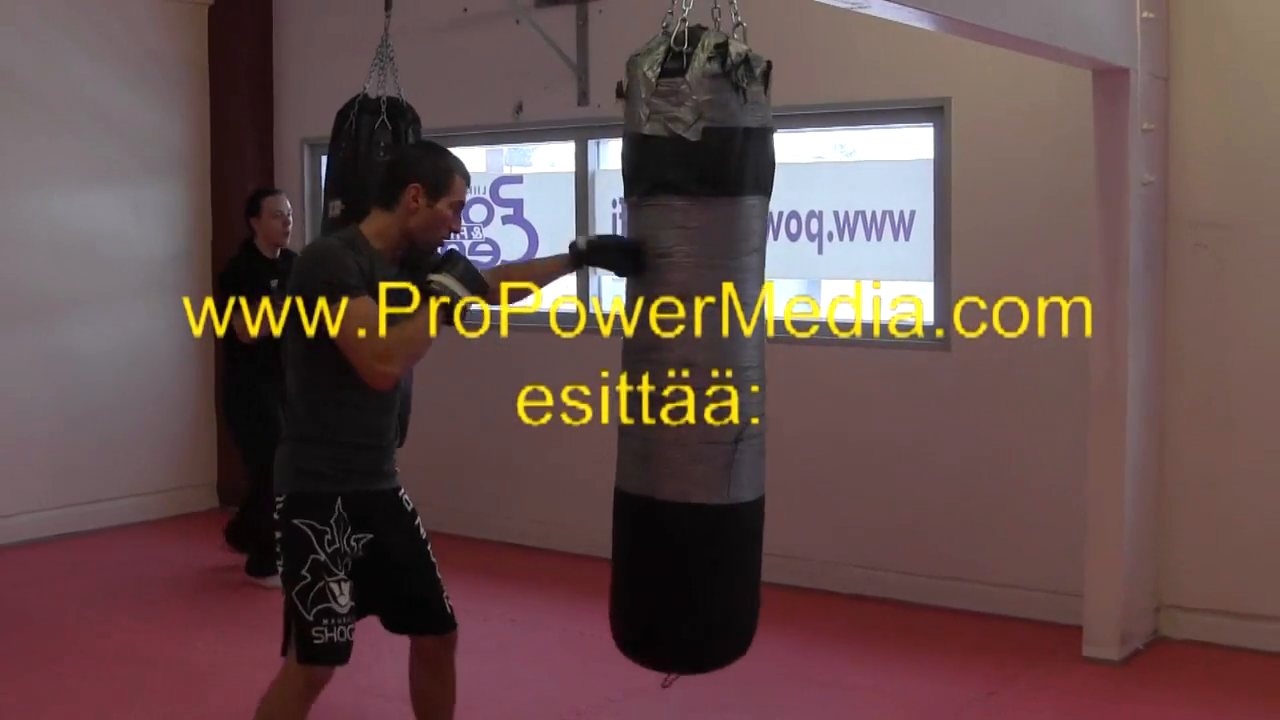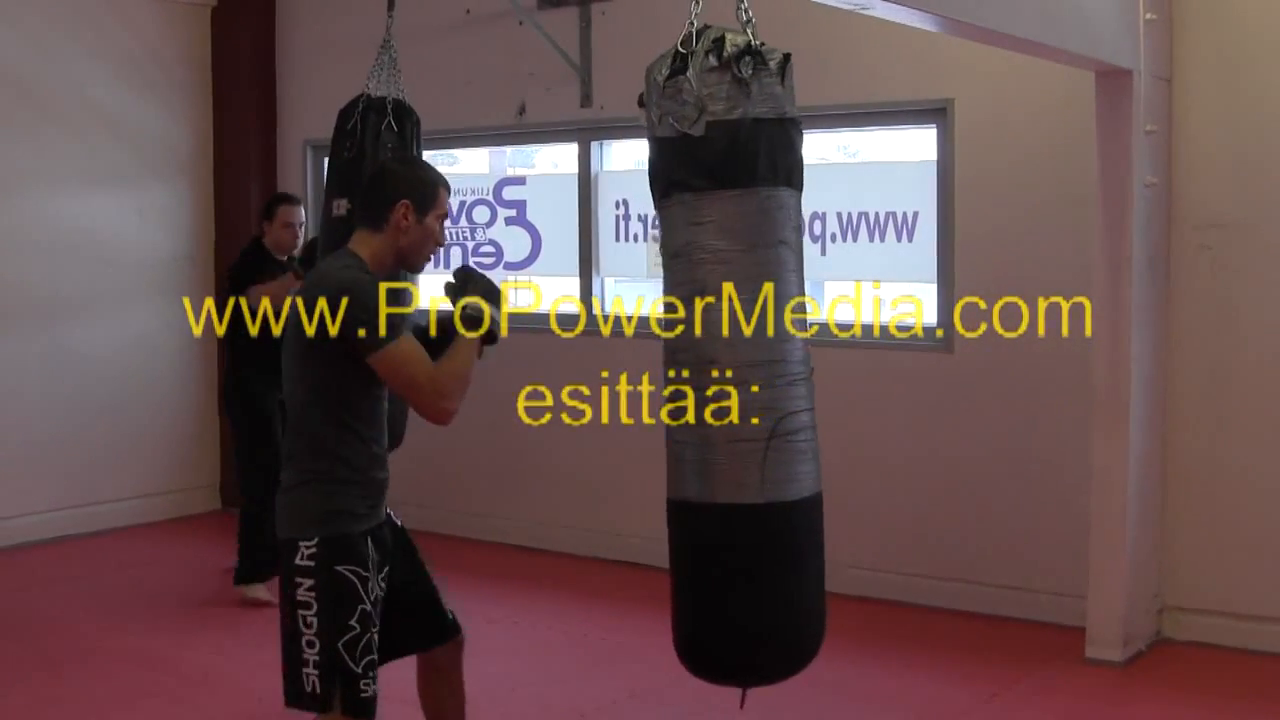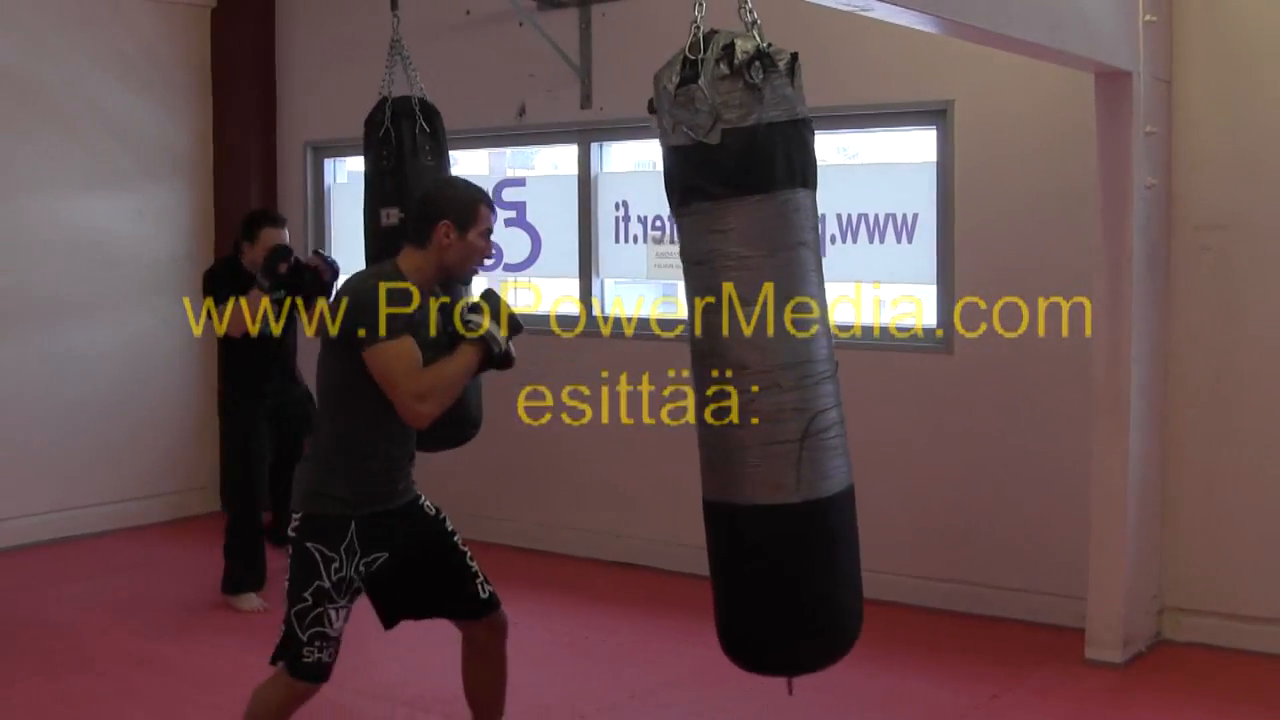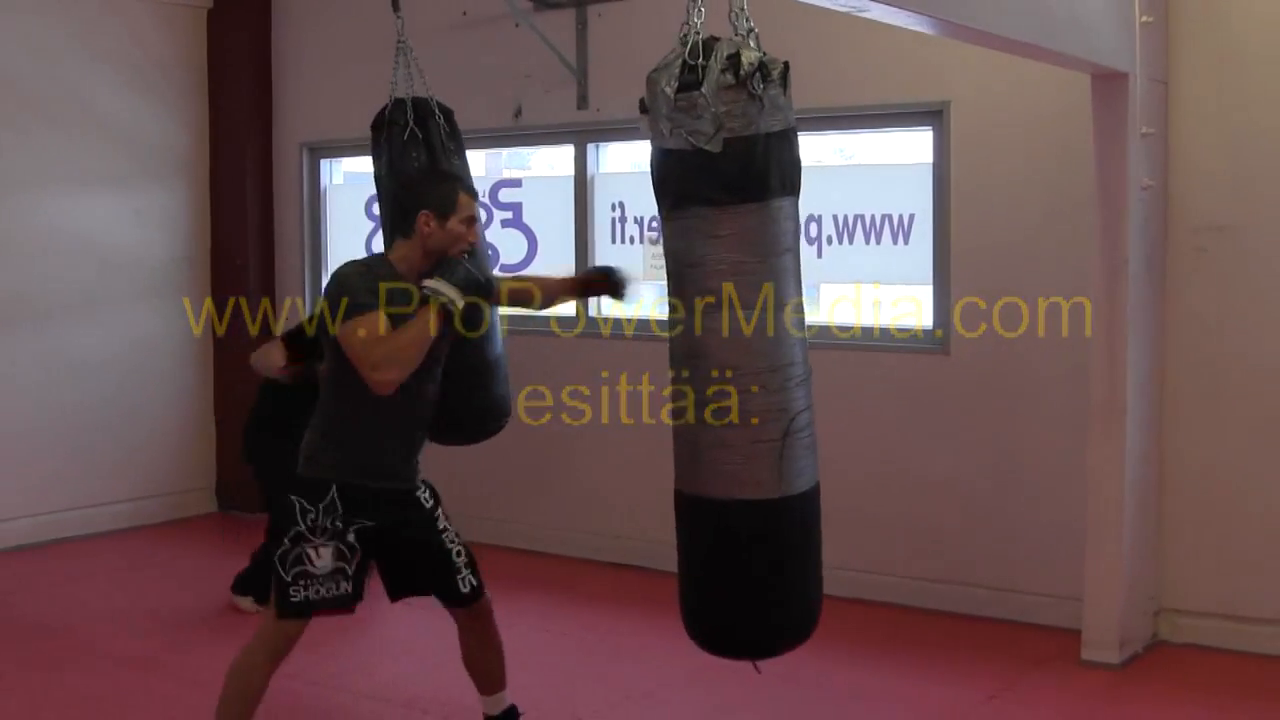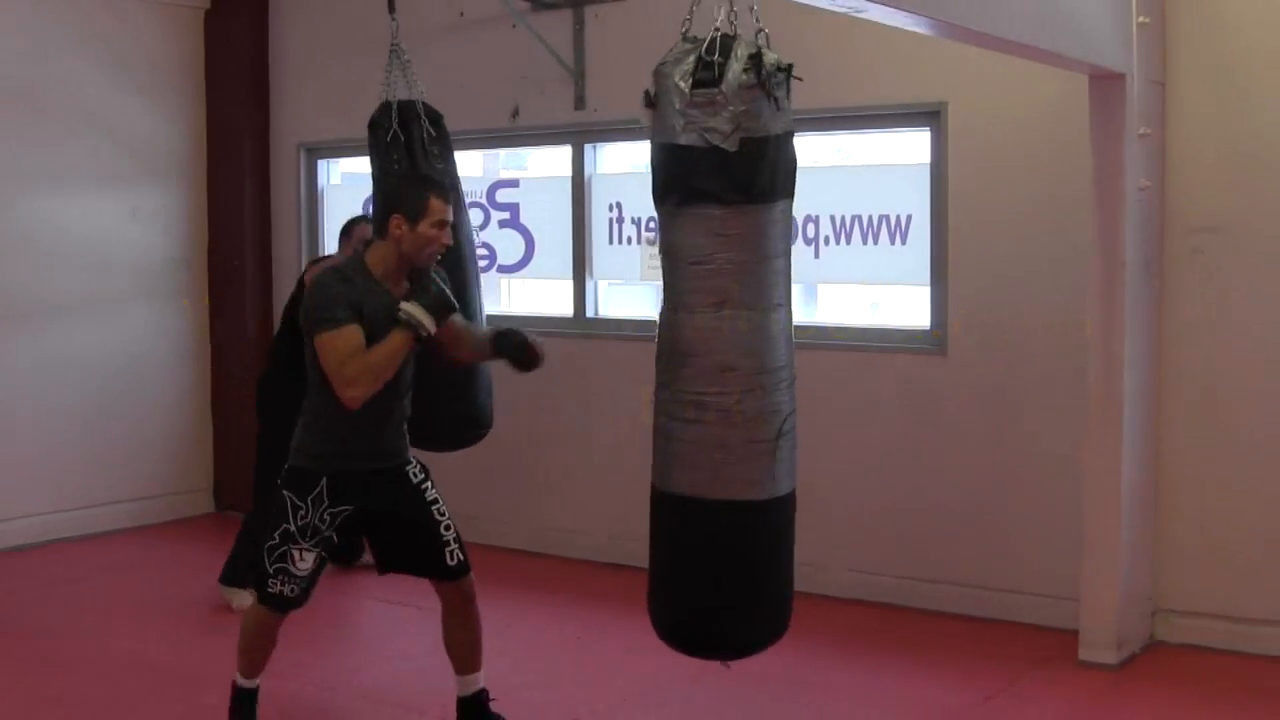
dt=0.5s
person 1, frame 1
left shoulder: (405, 260)
right shoulder: (330, 261)
left elbow: (485, 285)
right elbow: (380, 366)
left wrist: (581, 254)
right wrist: (443, 293)
left hip: (375, 484)
right hip: (317, 490)
left knee: (436, 632)
right knee: (318, 662)
person 1, frame 2
left shoulder: (356, 281)
right shoulder: (350, 289)
right elbow: (440, 401)
left wrist: (444, 337)
left hip: (368, 516)
right hip: (329, 528)
left knee: (443, 645)
person 1, frame 3
left shoulder: (426, 296)
right shoulder: (370, 295)
right elbow: (420, 403)
left wrist: (478, 355)
right wrist: (480, 332)
left hip: (399, 502)
right hip: (334, 513)
left knee: (488, 623)
right knee: (303, 676)
person 1, frame 4
left shoulder: (450, 276)
right shoulder: (356, 282)
left elbow: (521, 292)
right elbow: (382, 373)
left wrist: (582, 282)
right wrist: (438, 301)
left hip: (400, 485)
right hip: (331, 485)
left knee: (474, 607)
right knee: (285, 626)
person 1, frame 5
left shoulder: (426, 281)
right shoulder: (334, 288)
left elbow: (462, 348)
right elbow: (354, 386)
left wrist: (501, 341)
right wrist: (414, 318)
left hip: (393, 465)
right hip: (322, 472)
left knee: (459, 583)
right knee: (276, 602)
person 2, frame 1
left shoulder: (292, 263)
right shoulder: (240, 271)
right elbow: (247, 332)
right wrist: (285, 296)
left hip: (286, 383)
right hip: (250, 387)
right knee: (271, 469)
left ankle: (242, 535)
right ankle: (265, 564)
person 2, frame 2
left shoulder: (293, 268)
right shoulder: (248, 266)
right elbow: (261, 301)
right wrist: (303, 276)
left hip: (284, 385)
right hip: (250, 388)
right knee: (265, 476)
left ankle: (259, 560)
right ankle: (253, 575)
person 2, frame 3
right shoulder: (221, 275)
right elbow: (234, 326)
right wrist: (264, 277)
left hip: (289, 390)
right hip: (245, 397)
right knee: (248, 485)
left ankle: (283, 535)
right ankle: (241, 584)
person 2, frame 4
right shoulder: (319, 333)
right elbow: (262, 358)
right wrist: (291, 373)
left hip: (307, 439)
right hip: (272, 437)
right ankle: (249, 588)
person 2, frame 5
right shoulder: (325, 275)
right elbow: (314, 278)
right hip: (284, 396)
right knee: (276, 487)
left ankle: (347, 551)
right ankle: (238, 579)
